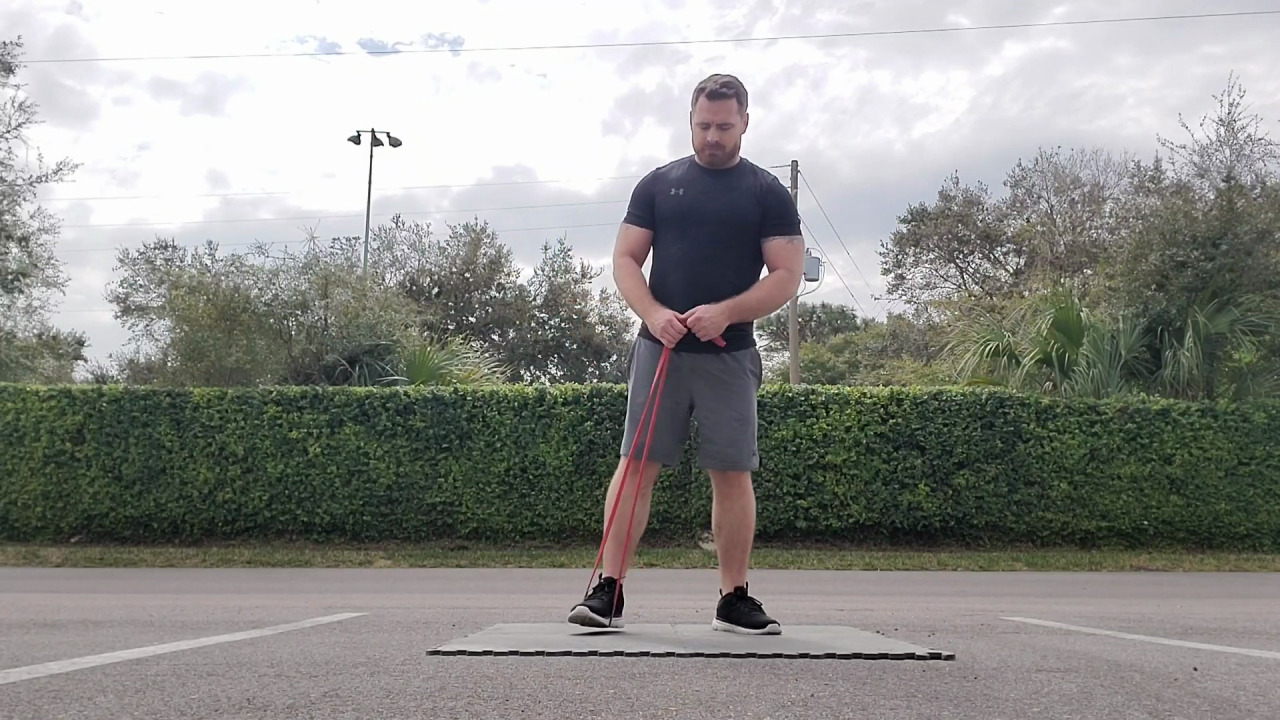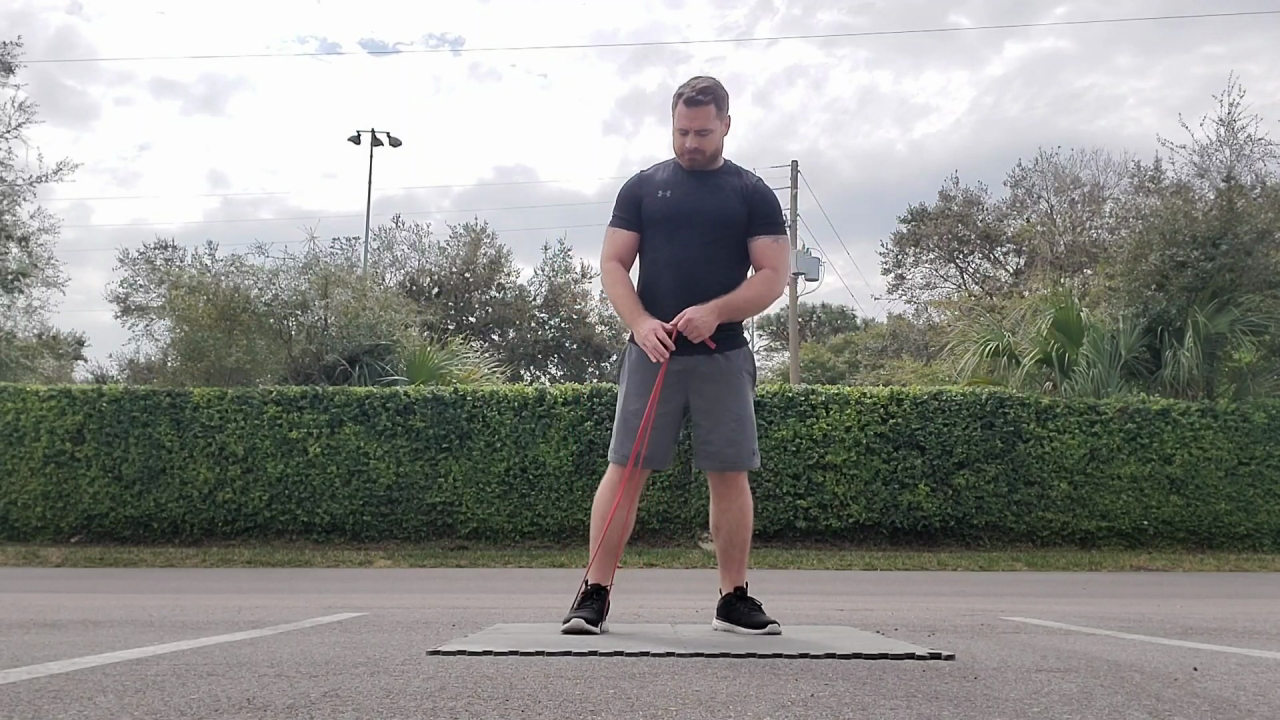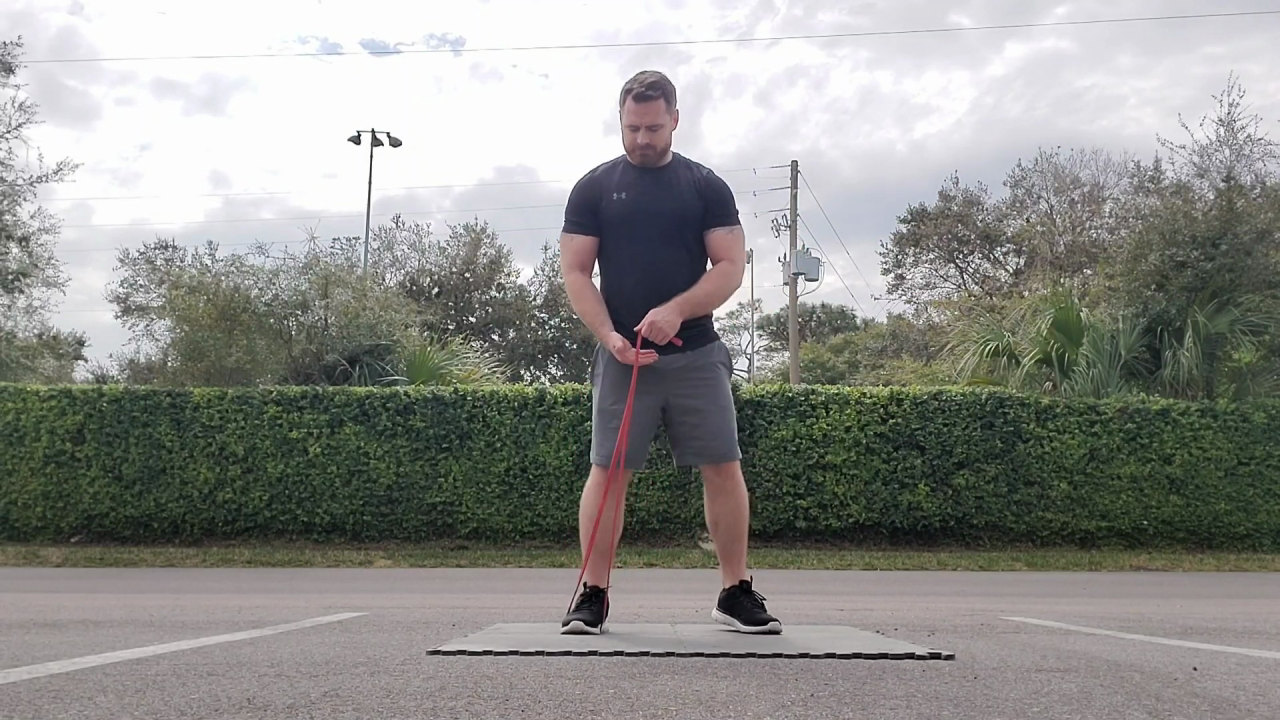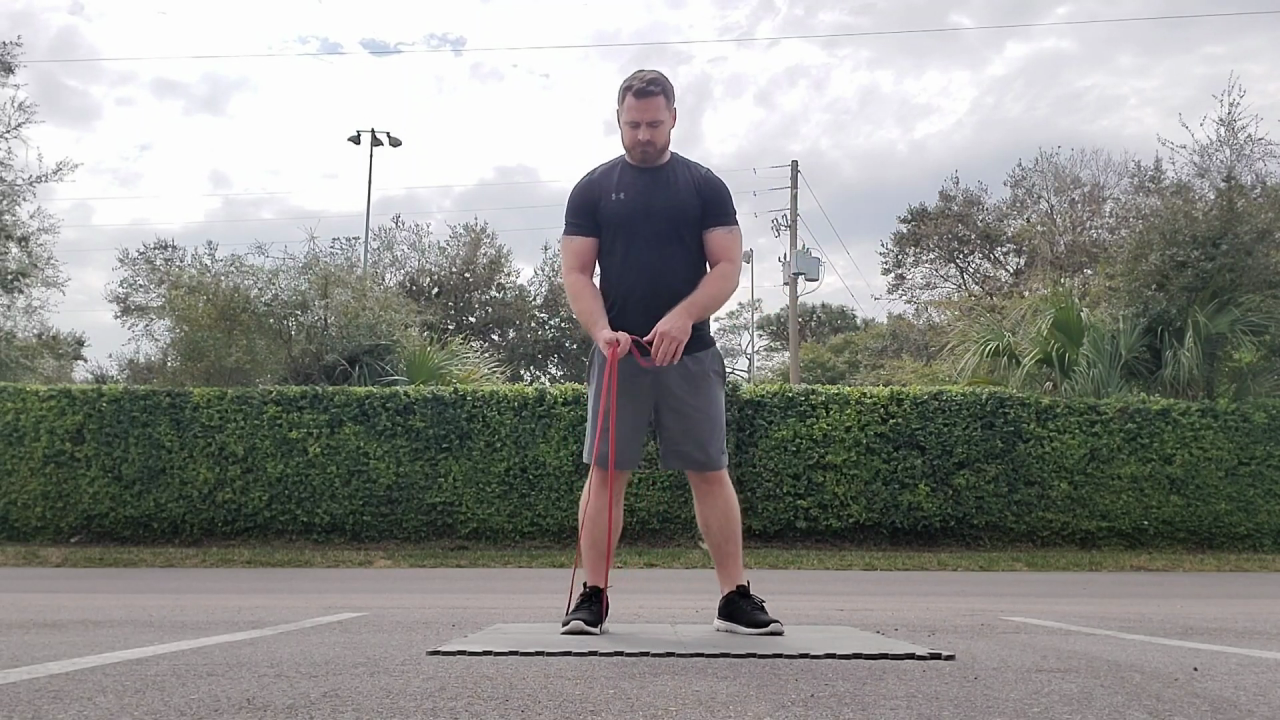
dt=0.3s
person 1, frame 1
left shoulder: (768, 192)
right shoulder: (658, 183)
left elbow: (785, 276)
right elbow: (625, 258)
left wrist: (726, 312)
right wrist: (652, 312)
left hip: (729, 354)
right hip: (659, 349)
left knee: (732, 474)
right knee: (638, 463)
left ankle: (734, 599)
right ankle: (608, 589)
person 1, frame 2
left shoulder: (753, 193)
right shoulder: (642, 186)
left elbow: (774, 276)
right elbow: (614, 264)
left wrist: (715, 311)
right wrist: (641, 322)
left hip: (722, 356)
right hip: (652, 354)
left knee: (731, 474)
right knee: (627, 469)
left ankle: (734, 599)
right ankle: (594, 593)
person 1, frame 3
left shoulder: (705, 185)
right shoulder: (594, 187)
left elbow: (731, 265)
right elbow: (575, 271)
left wrist: (677, 310)
right wrist: (608, 336)
left hip: (696, 351)
right hip: (624, 355)
left knee: (723, 467)
right knee: (607, 471)
left ankle: (736, 592)
right ankle: (593, 596)
person 1, frame 4
left shoulder: (704, 185)
right shoulder: (593, 188)
left elbow: (726, 265)
right elbow: (576, 271)
left wrist: (682, 317)
right wrist: (598, 329)
left hip: (690, 355)
right hip: (619, 356)
left knee: (710, 473)
right knee: (606, 472)
left ankle: (736, 599)
right ankle: (592, 597)
